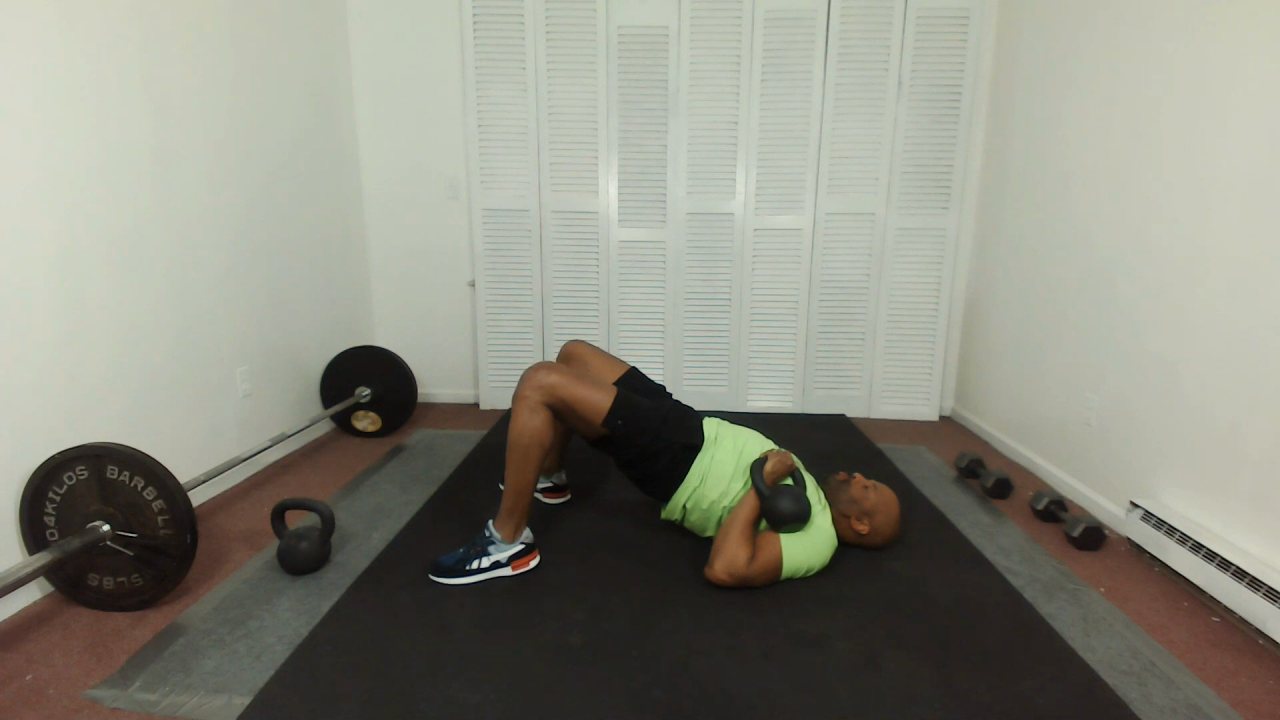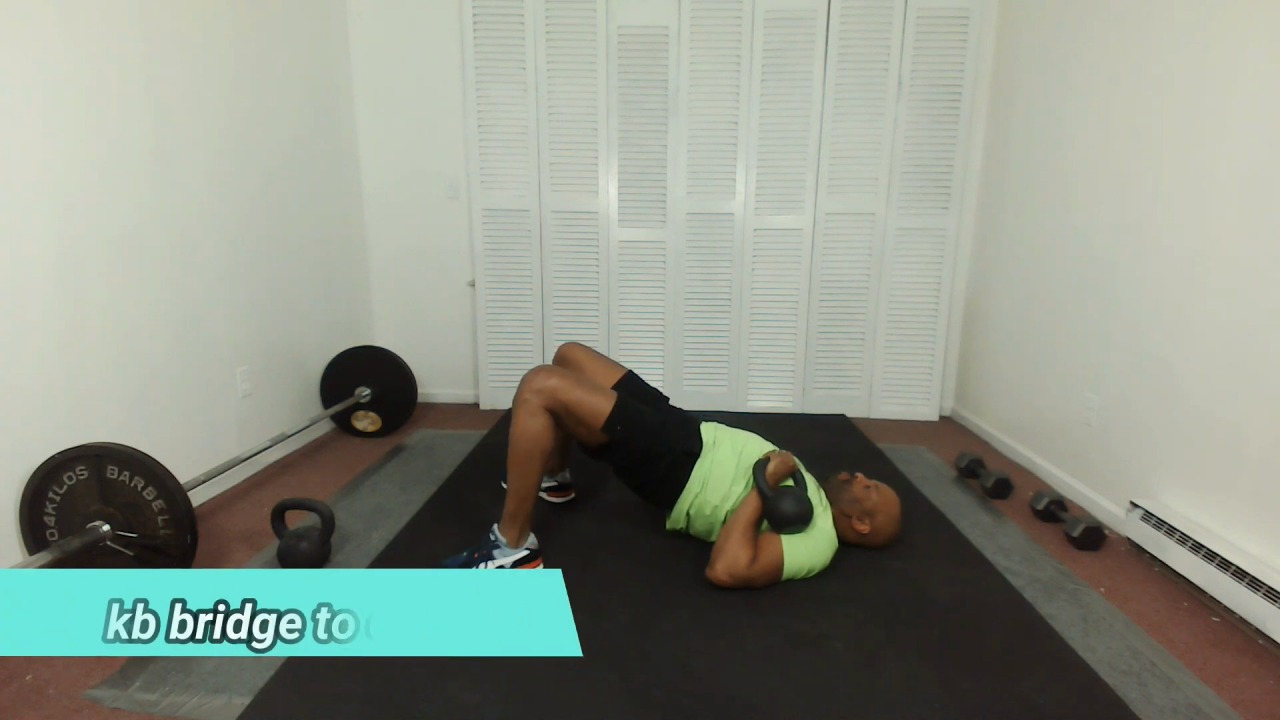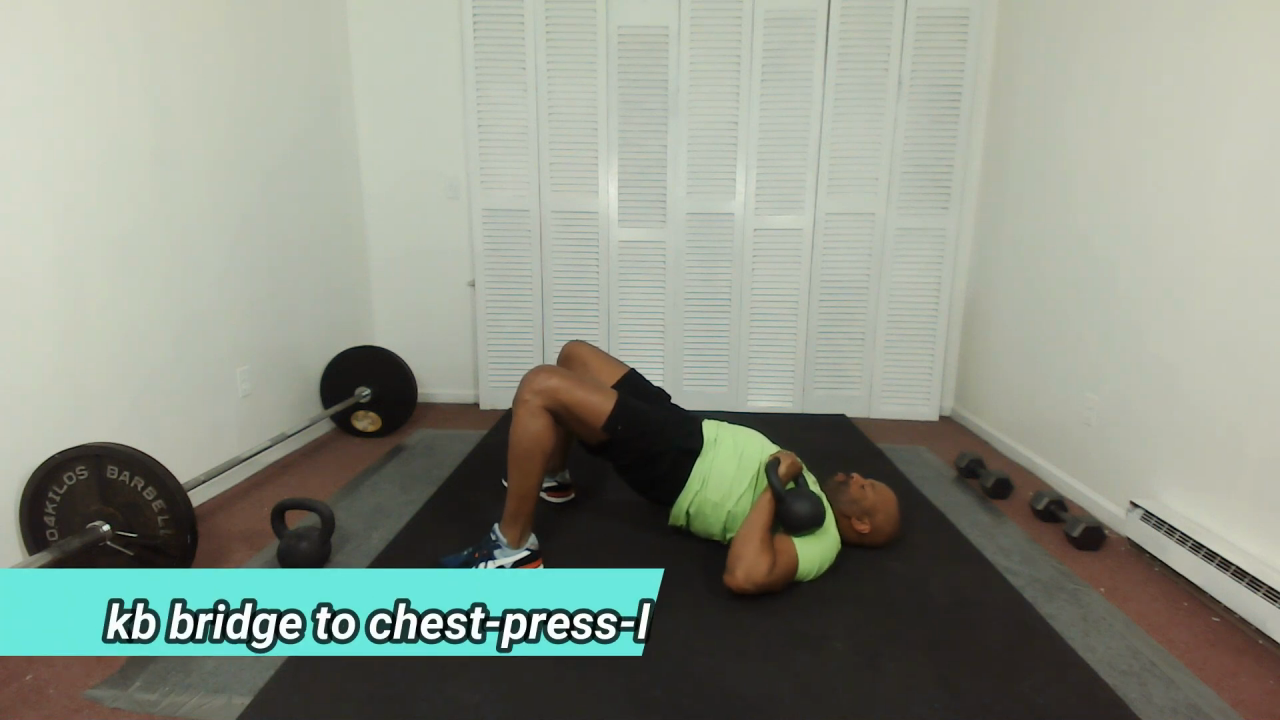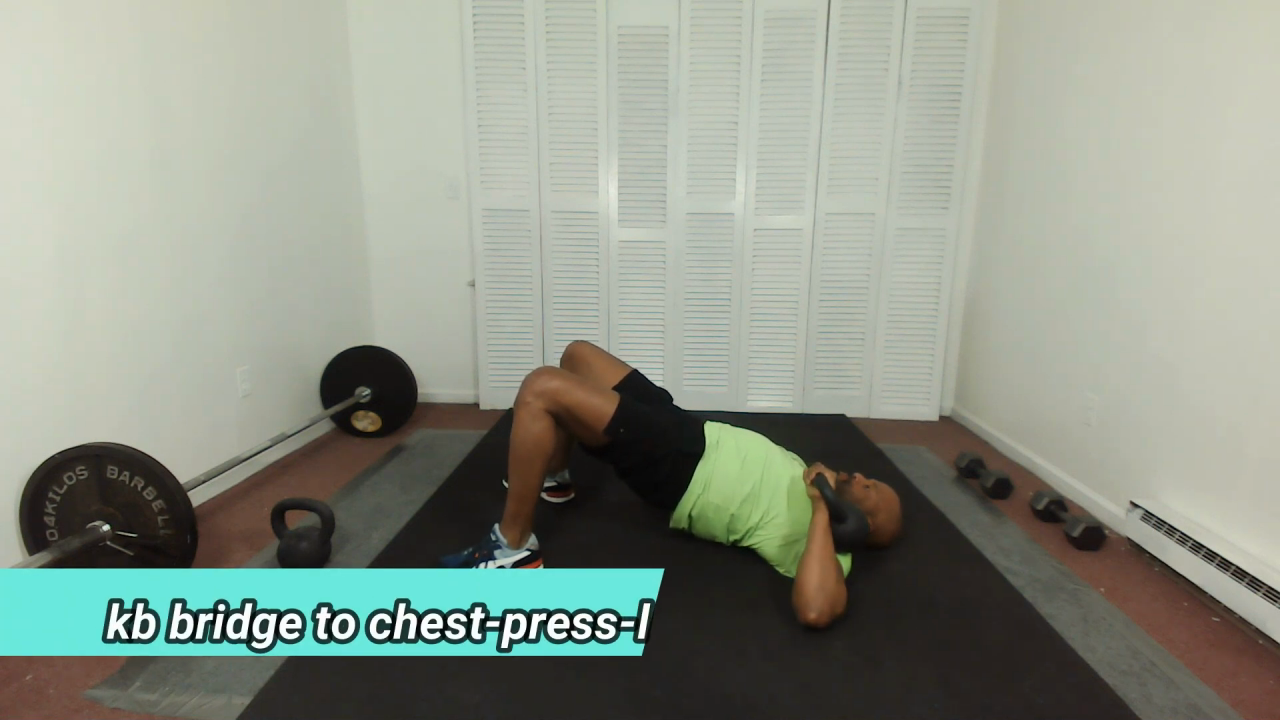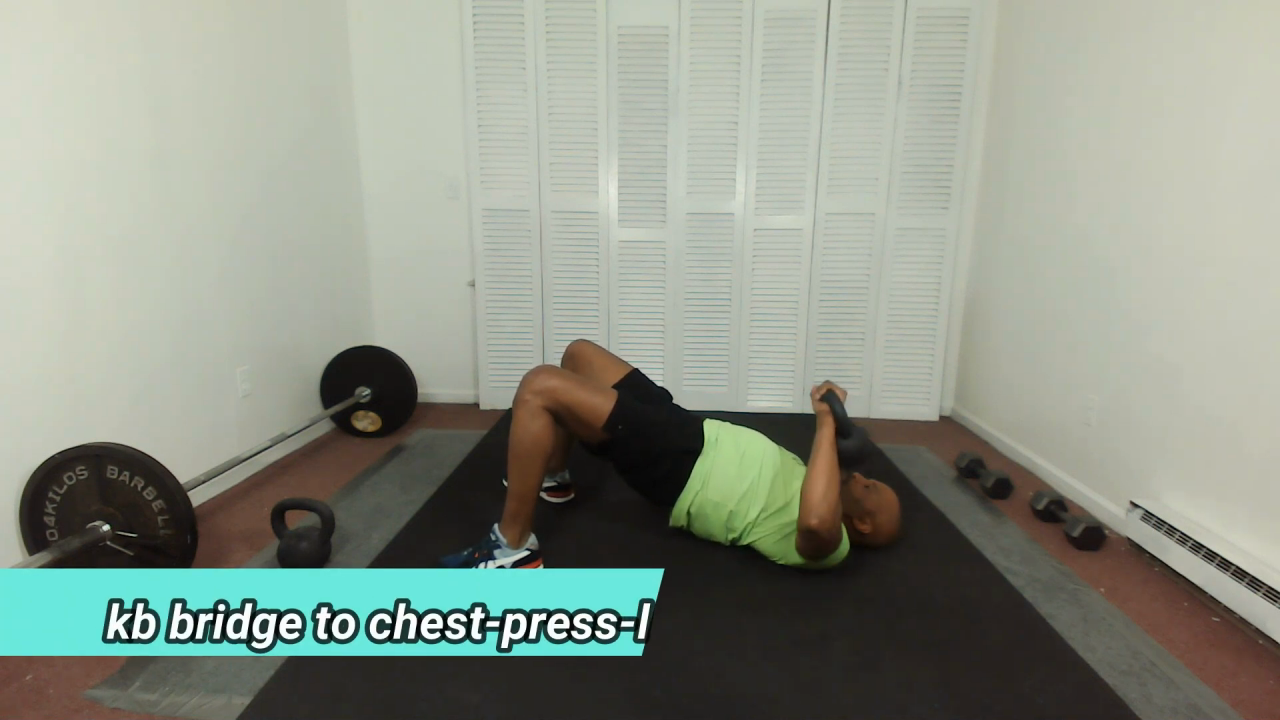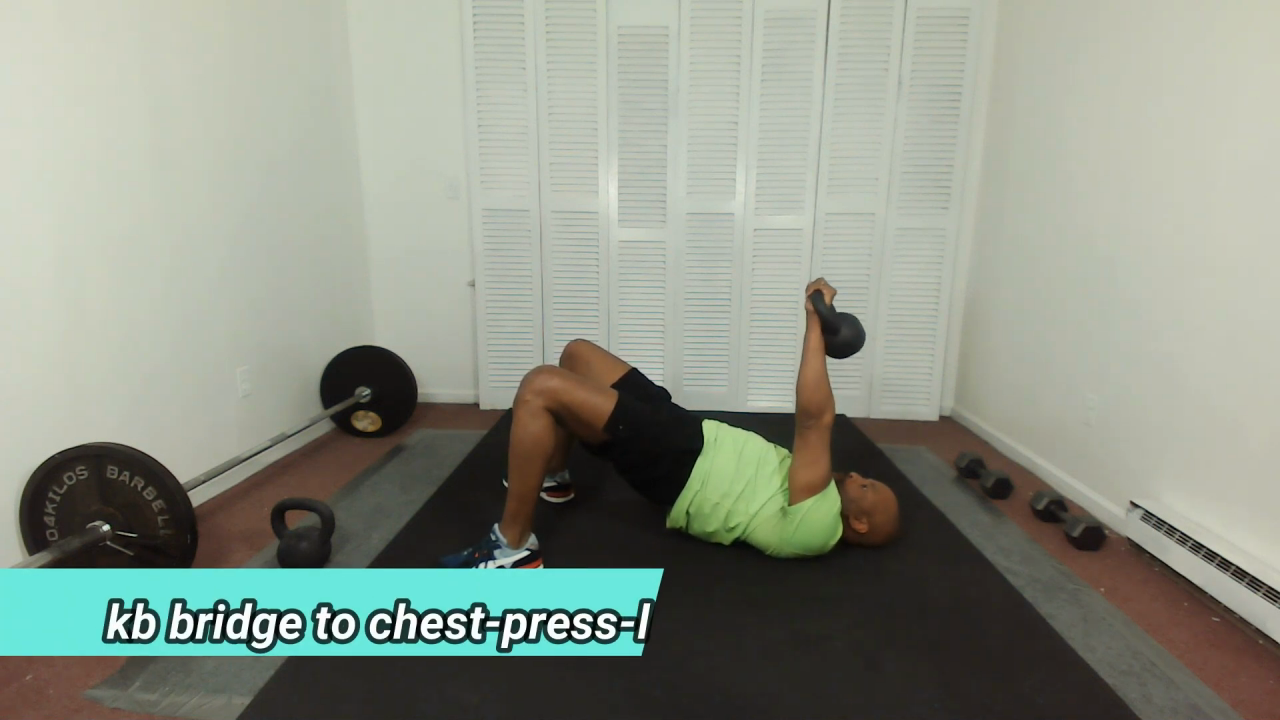
dt=0.7s
person 1, frame 1
left shoulder: (814, 541)
right shoulder: (810, 492)
left elbow: (723, 568)
left wrist: (763, 484)
left hip: (674, 461)
right hip: (691, 430)
left knee: (540, 382)
right knee: (574, 354)
left ankle: (508, 541)
right ankle: (549, 478)
person 1, frame 2
left shoulder: (816, 540)
right shoulder: (813, 493)
left elbow: (724, 569)
left wrist: (764, 484)
left hip: (672, 468)
right hip: (688, 436)
left knee: (539, 387)
right knee: (569, 356)
left ankle: (512, 546)
right ankle: (552, 478)
person 1, frame 3
left shoulder: (819, 541)
right shoulder: (812, 492)
left elbow: (742, 576)
left wrist: (773, 487)
left hip: (675, 464)
right hip: (690, 433)
left knee: (540, 387)
right knee: (575, 353)
left ankle: (513, 545)
right ankle: (552, 477)
person 1, frame 4
left shoulder: (832, 548)
right shoulder: (818, 491)
left elbow: (815, 611)
left wrist: (821, 508)
left hip: (677, 468)
right hip: (691, 435)
left knee: (541, 389)
right knee: (578, 354)
left ankle: (513, 545)
right ankle: (553, 479)
person 1, frame 5
left shoulder: (829, 538)
right shoulder: (813, 482)
left elbow: (816, 516)
left wrist: (827, 422)
left hip: (677, 466)
right hip: (691, 432)
left knee: (539, 388)
right knee: (579, 352)
left ankle: (513, 545)
right ankle: (552, 477)
person 1, frame 6
left shoulder: (818, 523)
right shoulder: (823, 502)
left elbow: (815, 418)
left wrist: (815, 321)
left hip: (675, 466)
right hip: (686, 435)
left knee: (540, 388)
right knee: (577, 353)
left ankle: (513, 546)
right ankle: (552, 477)
